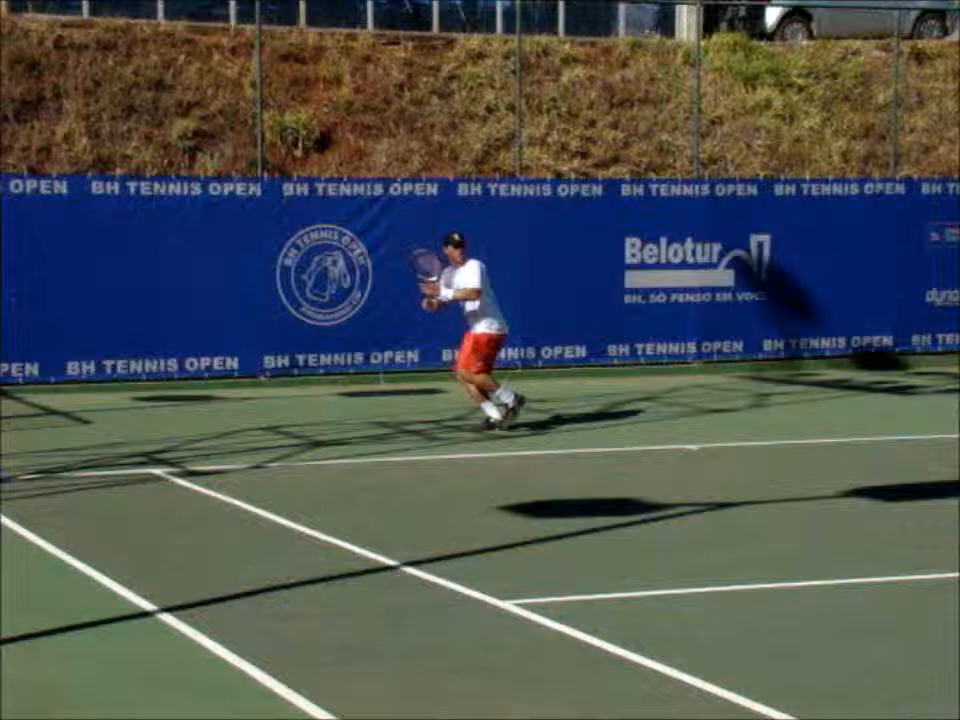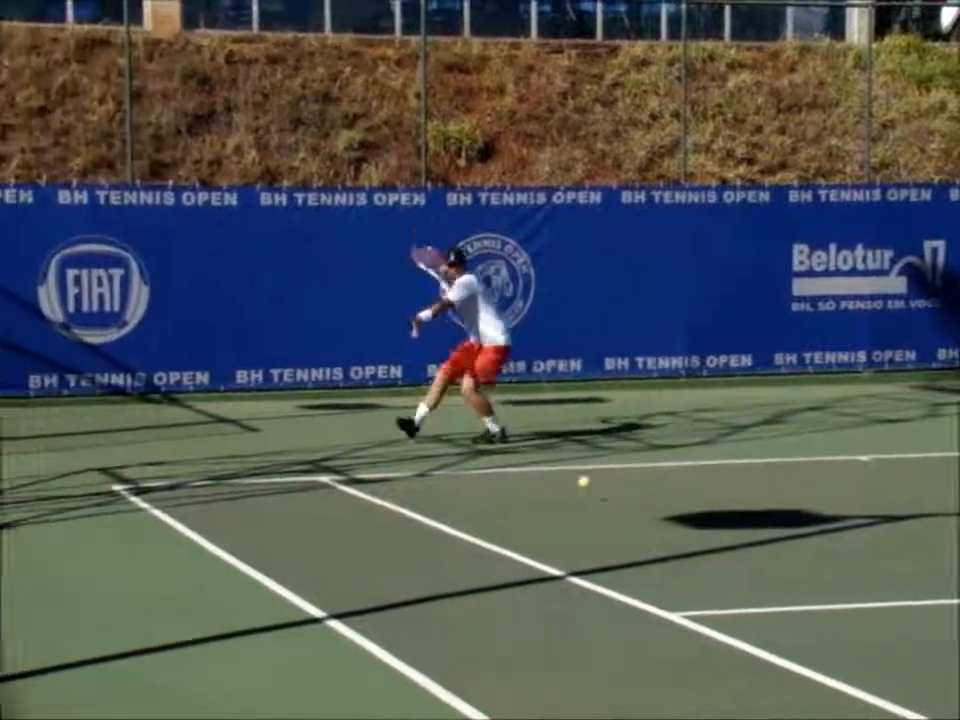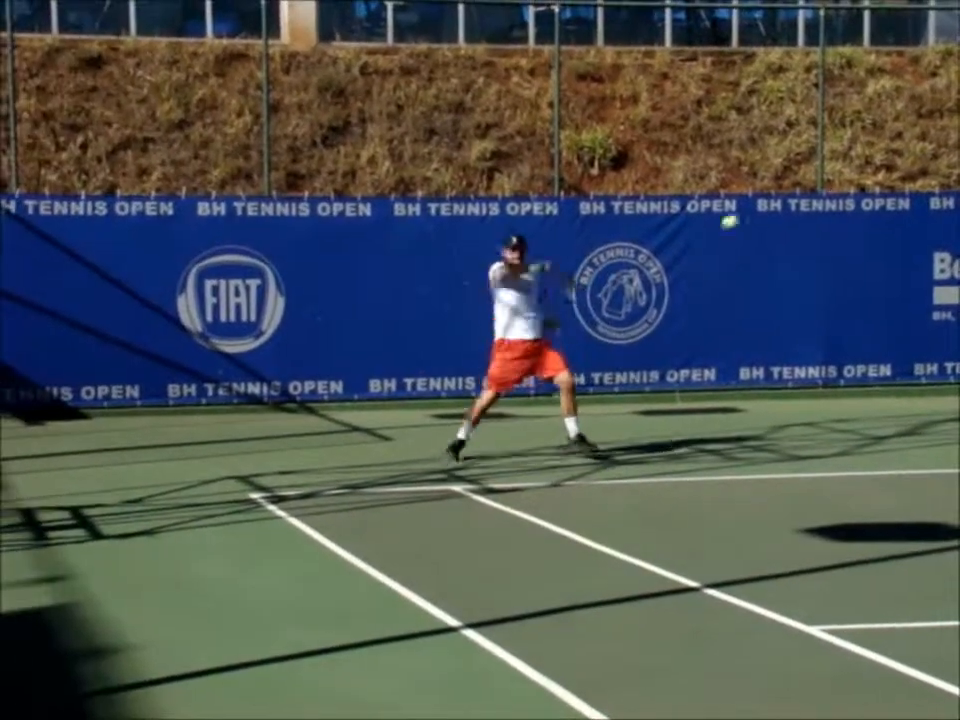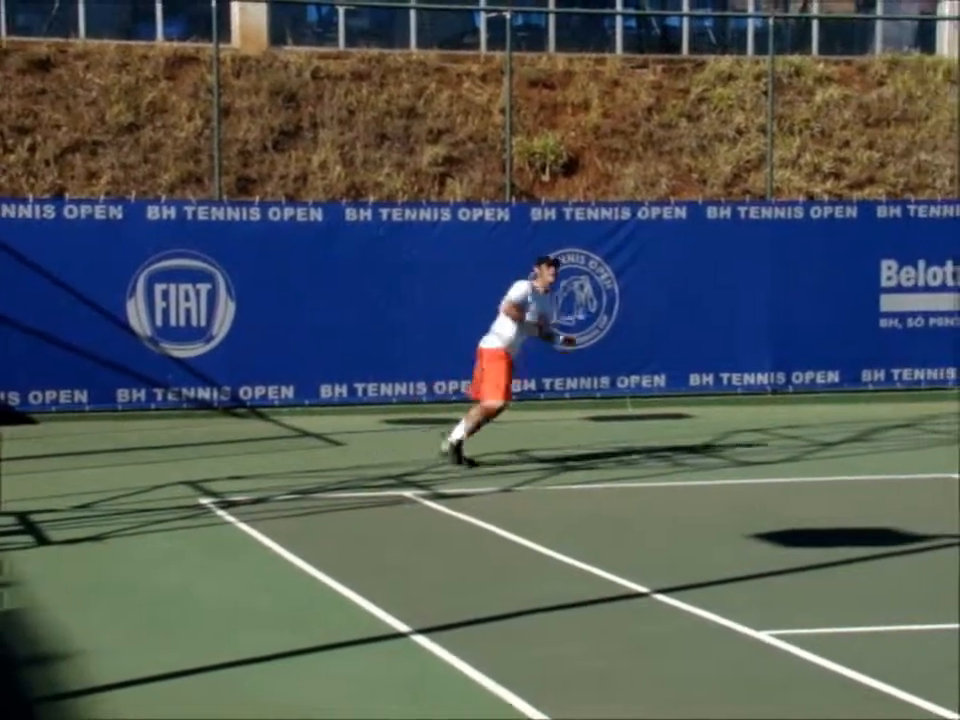
dt=0.5s
person 1, frame 1
left shoulder: (475, 266)
right shoulder: (448, 272)
left elbow: (474, 292)
right elbow: (444, 300)
left wrist: (445, 294)
right wrist: (433, 301)
left hip: (489, 329)
right hip: (477, 330)
left knee: (465, 371)
right knee: (465, 376)
left ankle: (511, 399)
right ankle: (495, 417)
person 1, frame 2
left shoulder: (466, 281)
right shoulder: (459, 283)
left elbow: (446, 304)
left wrist: (423, 316)
right wrist: (447, 290)
left hip: (495, 343)
right hip: (476, 342)
left knee: (469, 386)
right knee: (442, 376)
left ankle: (496, 430)
right ankle: (415, 422)
person 1, frame 3
left shoulder: (532, 280)
right shoulder: (496, 270)
right elbow: (508, 272)
left wrist: (543, 321)
right wrist: (537, 269)
left hip: (537, 342)
right hip: (509, 343)
left knee: (566, 381)
right knee: (490, 394)
left ankle: (576, 437)
right ankle: (460, 439)
person 1, frame 4
left shoulder: (550, 299)
right shoulder: (523, 287)
left elbow: (542, 331)
right elbow: (507, 309)
left wrist: (560, 339)
right wrist: (529, 322)
left hip: (506, 353)
right hip: (495, 348)
left knee: (492, 405)
right knee: (496, 402)
left ankle: (454, 442)
right ankle: (455, 439)
